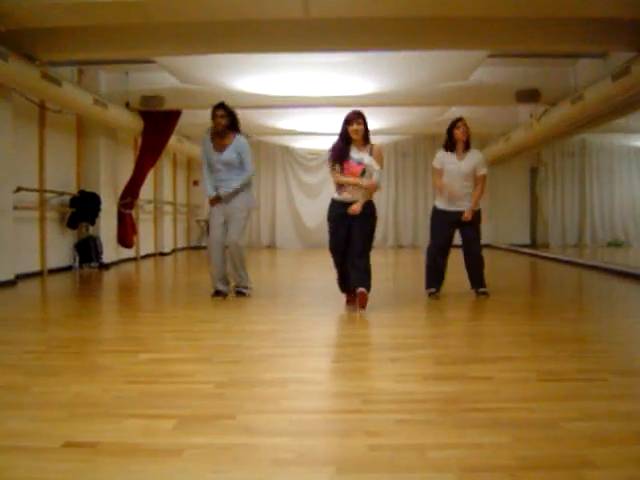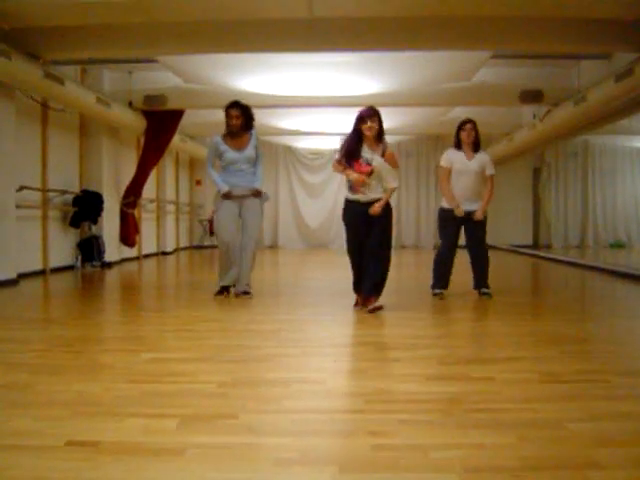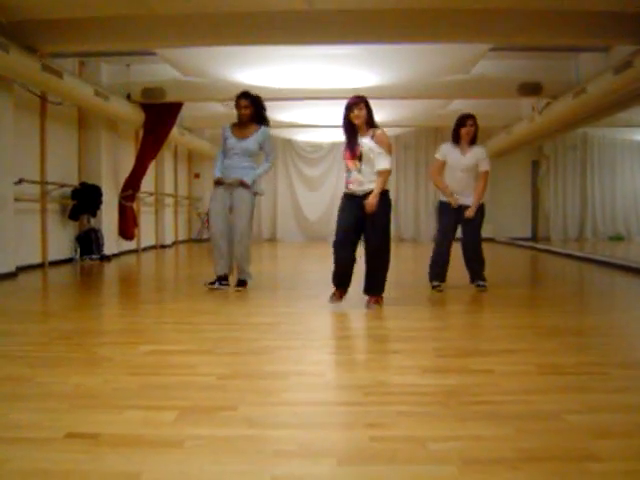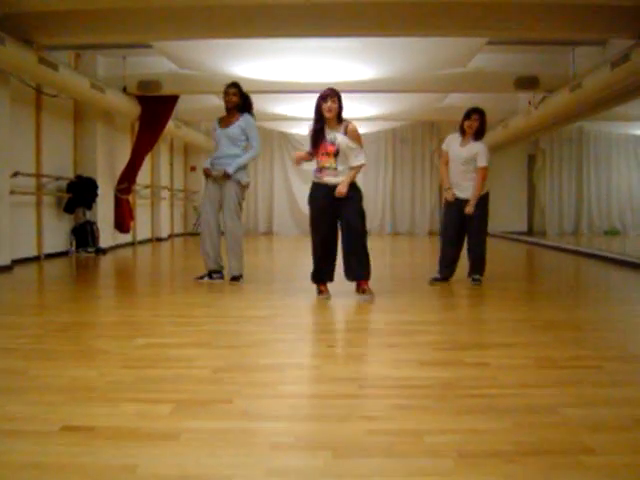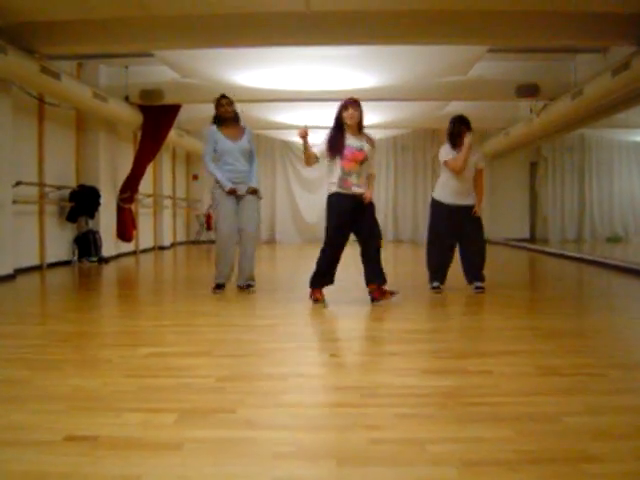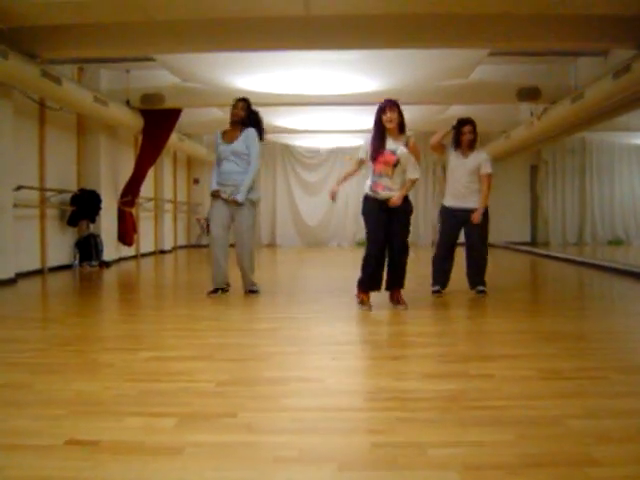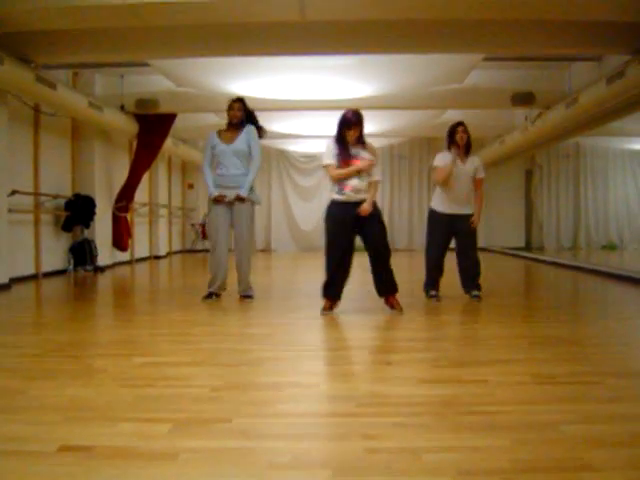
dt=0.7s
person 1, frame 1
left shoulder: (374, 150)
right shoulder: (339, 149)
left elbow: (376, 182)
right elbow: (336, 177)
left wrist: (360, 203)
right wrist: (359, 182)
left hip: (363, 206)
right hip: (338, 206)
left knee: (360, 248)
right knee: (338, 249)
left ankle: (361, 289)
right ankle: (350, 291)
person 1, frame 2
left shoulder: (386, 152)
right shoulder: (350, 144)
left elbow: (393, 183)
right elbow: (336, 164)
left wrist: (381, 203)
right wrist: (349, 174)
left hip: (377, 206)
right hip: (353, 205)
left knee: (377, 251)
right knee: (355, 251)
left ankle: (371, 295)
right ankle: (361, 293)
person 1, frame 3
left shoulder: (378, 135)
right shoulder: (350, 138)
left elbow: (385, 168)
left wrist: (375, 195)
left hip: (373, 197)
right hip: (351, 198)
left knee: (376, 246)
right knee: (342, 239)
left ankle: (375, 293)
right ankle: (340, 287)
person 1, frame 4
left shoulder: (349, 129)
right shoulder: (316, 129)
left elbow: (359, 161)
left wrist: (346, 183)
right wrist: (300, 156)
left hip: (346, 189)
right hip: (321, 190)
left knee: (355, 233)
right knee: (323, 237)
left ankle: (361, 282)
right ankle: (321, 283)
person 1, frame 5
left shoulder: (368, 141)
right shoulder: (333, 139)
left elbow: (370, 171)
right elbow: (309, 162)
left wrist: (370, 190)
right wrist: (304, 141)
left hip: (361, 200)
right hip: (339, 198)
left knee: (373, 240)
right knee: (334, 244)
left ankle: (376, 287)
right ankle: (316, 288)
person 1, frame 6
left shoulder: (408, 145)
right shoulder: (374, 140)
left elbow: (414, 176)
right elbow: (358, 163)
left wrist: (401, 194)
right wrist: (338, 183)
left hip: (399, 202)
right hip: (374, 201)
left knee: (399, 247)
right knee: (376, 246)
left ankle: (395, 292)
right ankle: (364, 290)
person 1, frame 7
left shoulder: (368, 150)
right shoulder: (333, 147)
left elbow: (375, 180)
right elbow: (333, 174)
left wrist: (369, 202)
right wrist: (358, 167)
left hip: (365, 206)
right hip: (340, 207)
left knee: (380, 251)
right knee: (337, 254)
left ankle: (389, 295)
right ankle: (330, 298)
person 2, frame 1
left shoulder: (240, 140)
right shoulder: (208, 139)
left elbow: (250, 171)
right elbow: (206, 168)
left wrist: (227, 192)
right wrist: (210, 192)
left hip: (240, 195)
right hip: (219, 197)
left knee: (233, 240)
right knee: (215, 240)
left ankle: (241, 284)
right ankle: (220, 286)
person 2, frame 2
left shoulder: (253, 136)
right shoulder: (218, 142)
right elbow: (210, 167)
left wrist: (258, 184)
right wrist: (222, 187)
left hip: (251, 194)
right hip: (228, 194)
left knee: (251, 237)
right knee: (226, 237)
left ankle: (243, 285)
right ankle: (226, 282)
person 2, frame 3
left shoulder: (262, 132)
right shoulder: (227, 130)
left elbow: (268, 161)
left wrist: (251, 178)
right wrist: (216, 173)
left hip: (244, 185)
right hip: (223, 183)
left knee: (241, 230)
right knee: (217, 228)
left ankle: (242, 276)
right ankle: (222, 275)
person 2, frame 4
left shoulder: (246, 119)
right shoulder: (218, 122)
left elbow: (255, 149)
left wrist: (232, 168)
right wrist: (207, 165)
left hip: (234, 175)
right hip: (214, 175)
left knee: (232, 221)
right knee: (207, 219)
left ankle: (236, 271)
right ankle: (214, 269)
person 2, frame 5
left shoulder: (246, 131)
right shoulder: (213, 131)
left elbow: (254, 159)
right elbow: (208, 161)
left wrist: (254, 182)
right wrist: (225, 183)
left hip: (247, 187)
right hip: (224, 188)
left knee: (250, 231)
right knee: (225, 233)
left ankle: (246, 279)
right ankle: (221, 279)
person 2, frame 6
left shoulder: (250, 133)
right shoulder: (220, 136)
left elbow: (254, 164)
right elbow: (216, 165)
left wrist: (242, 193)
right wrist: (213, 186)
left hip: (242, 191)
right hip: (220, 191)
left knee: (244, 240)
right knee: (216, 238)
left ankle: (249, 284)
right ankle: (221, 283)
person 2, frame 7
left shoulder: (250, 131)
right shoulder: (214, 136)
left elbow: (256, 161)
right elbow: (207, 166)
left wrist: (245, 190)
right wrist: (212, 191)
left hip: (242, 193)
right hip: (219, 193)
left knee: (244, 241)
right knee: (217, 241)
left ankle: (245, 289)
right ankle: (216, 288)
person 3, frame 1
left shoulder: (477, 156)
right shoulder: (442, 155)
left elbow: (480, 185)
right elbow: (435, 180)
left wrist: (471, 209)
right wrist: (446, 188)
left hip: (468, 210)
right hip: (443, 210)
left knee: (473, 249)
right knee: (437, 248)
left ankle: (479, 285)
right ankle: (433, 286)
person 3, frame 2
left shoulder: (484, 158)
right shoulder: (450, 154)
left elbow: (489, 185)
right elbow: (443, 182)
left wrist: (483, 209)
right wrist: (455, 206)
left hip: (475, 211)
right hip: (450, 210)
left knee: (479, 249)
right knee: (447, 248)
left ankle: (482, 286)
right ankle: (438, 286)
person 3, frame 3
left shoulder: (480, 152)
right shoulder: (446, 148)
left elbow: (483, 181)
right elbow: (434, 174)
left wrist: (474, 206)
right wrist: (450, 195)
left hip: (472, 205)
right hip: (447, 203)
left knee: (472, 243)
right knee: (443, 241)
left ankle: (478, 278)
right ankle: (436, 279)
person 3, frame 4
left shoulder: (480, 147)
right shoulder: (451, 139)
left elbow: (481, 177)
right elbow: (443, 164)
left wrist: (472, 203)
right wrist: (447, 188)
left hip: (476, 198)
right hip: (453, 197)
left knee: (476, 237)
right knee: (449, 234)
left ankle: (476, 273)
right ankle: (444, 272)
person 3, frame 5
left shoulder: (476, 153)
right shoulder: (446, 150)
left elbow: (478, 180)
right elbow: (457, 168)
left wrist: (478, 203)
right wrist: (466, 146)
left hip: (468, 205)
right hip: (444, 203)
left knee: (474, 243)
right knee: (441, 243)
left ankle: (476, 279)
right ankle: (436, 279)
person 3, frame 6
left shoulder: (482, 156)
right shoulder: (450, 152)
left elbow: (486, 185)
right elbow: (432, 143)
left wrist: (480, 210)
right wrist: (450, 129)
left hip: (474, 209)
right hip: (450, 208)
left knee: (476, 248)
right knee: (444, 246)
left ankle: (478, 283)
right ankle: (439, 283)
person 3, frame 7
left shoulder: (475, 161)
right shoulder: (443, 157)
left elbow: (479, 189)
right elbow: (439, 180)
left wrist: (477, 214)
right wrist: (452, 159)
left hip: (465, 214)
right hip: (440, 213)
left knee: (468, 253)
right knee: (435, 252)
left ankle: (472, 288)
right ankle: (431, 288)
